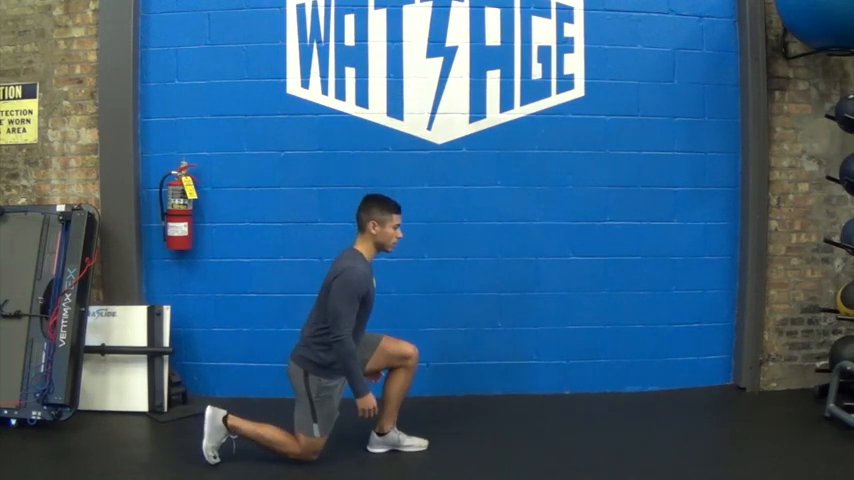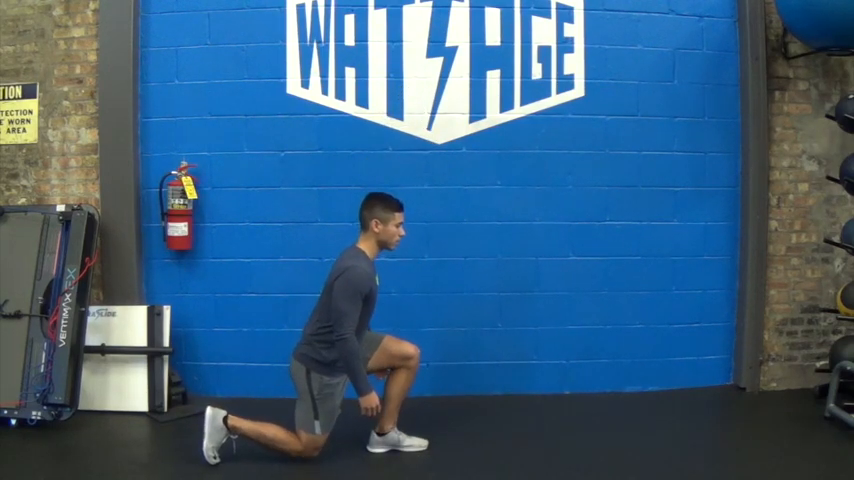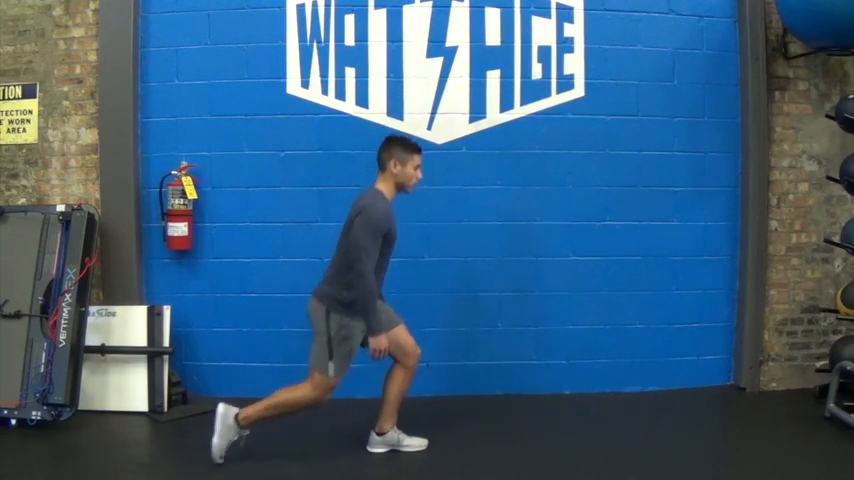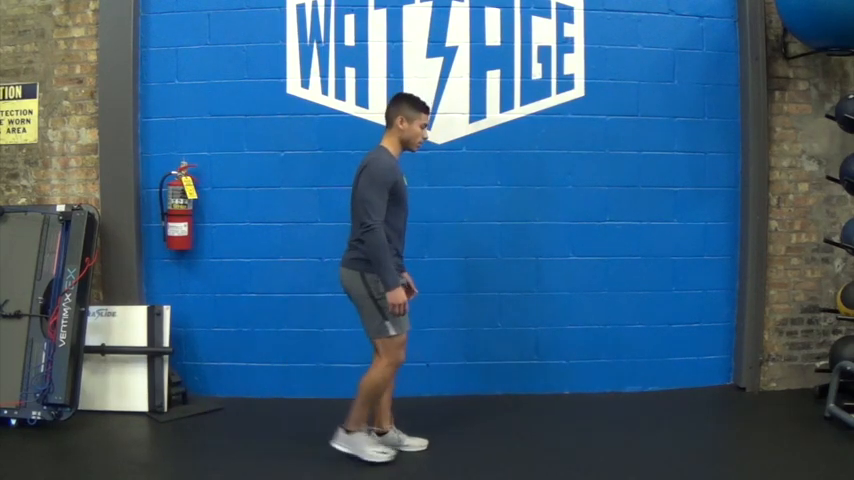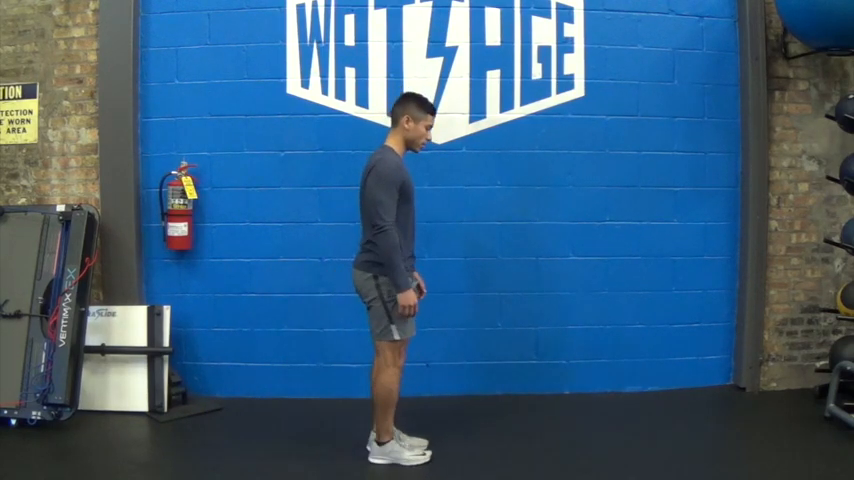
dt=0.3s
person 1, frame 1
left shoulder: (357, 262)
right shoulder: (353, 273)
right elbow: (340, 338)
left wrist: (365, 364)
right wrist: (361, 392)
left hip: (334, 353)
right hip: (320, 366)
left knee: (408, 355)
right knee: (307, 451)
left ankle: (385, 433)
right ankle: (226, 422)
person 1, frame 2
left shoulder: (360, 260)
right shoulder: (355, 272)
right elbow: (343, 338)
left wrist: (368, 360)
right wrist: (364, 391)
left hip: (338, 349)
right hip: (322, 363)
left knee: (409, 355)
right knee: (307, 448)
left ankle: (384, 433)
right ankle: (226, 422)
person 1, frame 3
left shoulder: (378, 204)
right shoulder: (375, 210)
right elbow: (362, 272)
left wrist: (377, 312)
right wrist: (376, 331)
left hip: (359, 301)
right hip: (339, 308)
left knee: (410, 354)
right knee: (318, 389)
left ankle: (384, 433)
right ankle: (238, 418)
person 1, frame 4
left shoulder: (388, 164)
right shoulder: (379, 165)
right elbow: (370, 229)
left wrist: (400, 272)
right wrist: (391, 284)
left hip: (379, 271)
right hip: (368, 273)
left knee: (389, 352)
right knee: (391, 354)
left ankle: (384, 431)
right ankle: (351, 432)
person 1, frame 5
left shoulder: (391, 163)
right shoulder: (386, 165)
right elbow: (383, 231)
left wrist: (410, 272)
right wrist: (402, 285)
left hip: (387, 273)
right hip: (382, 277)
left knee: (390, 356)
right knee: (392, 358)
left ankle: (385, 432)
right ankle: (383, 444)
